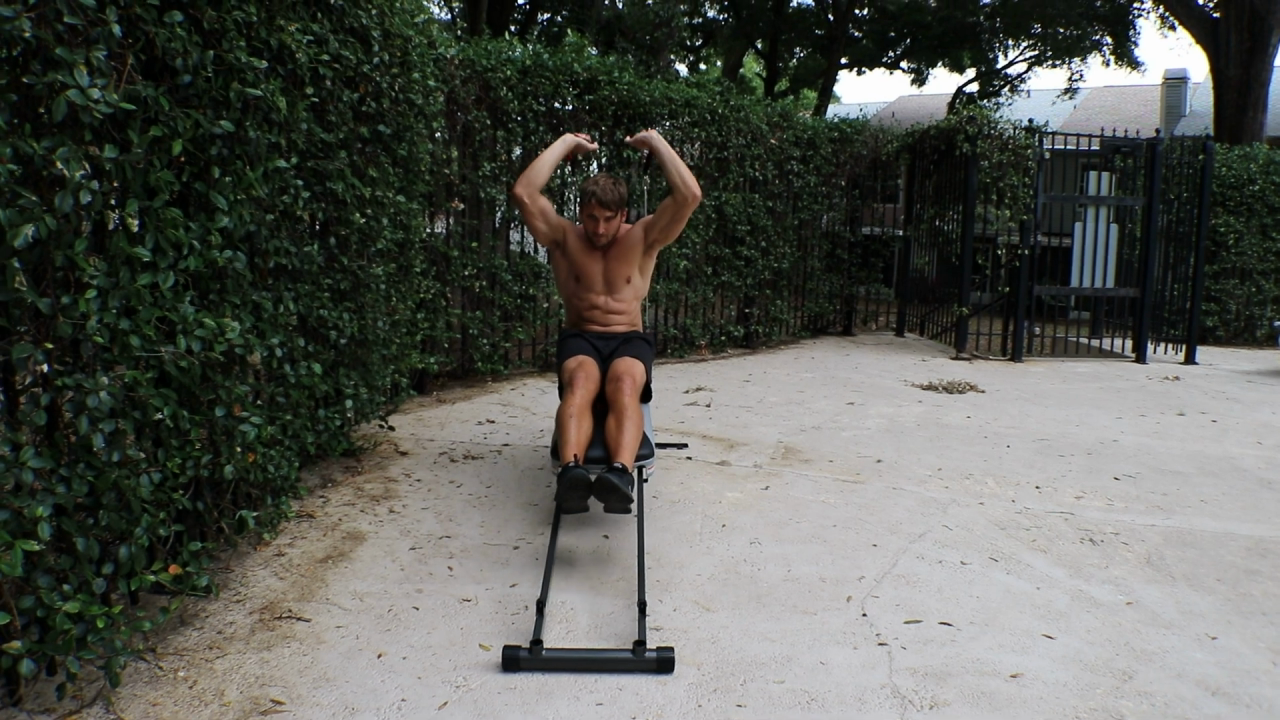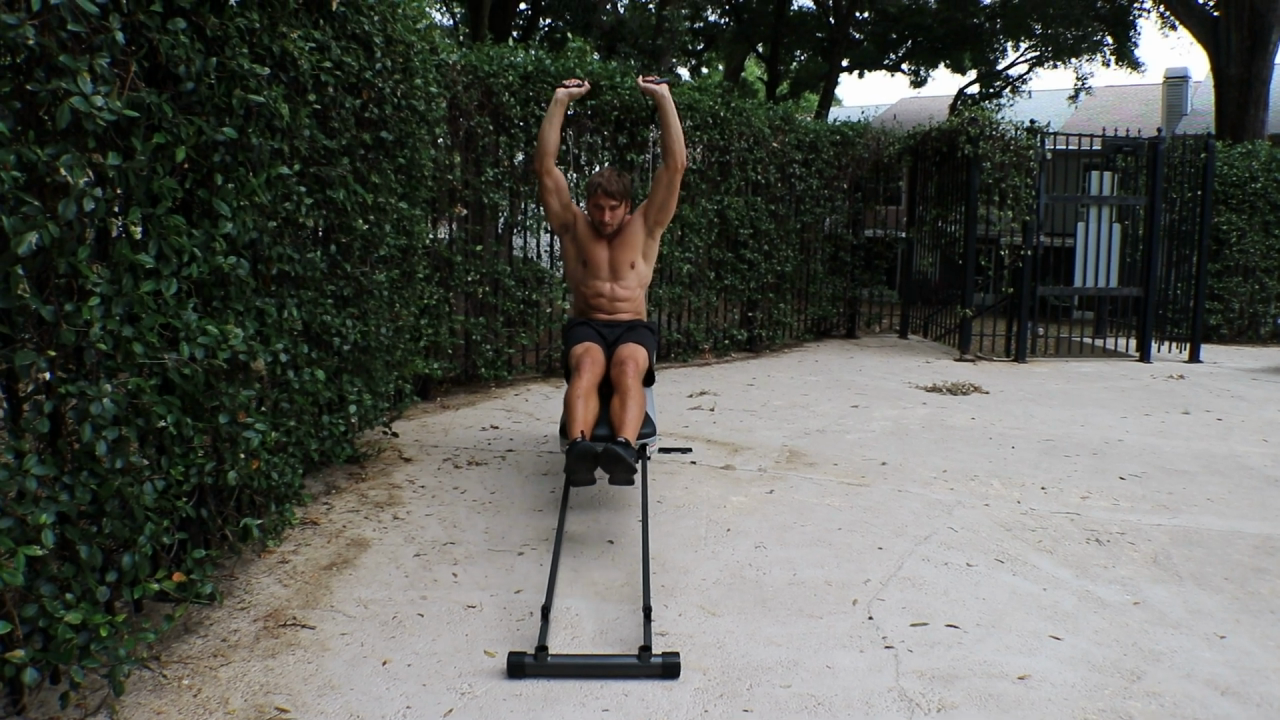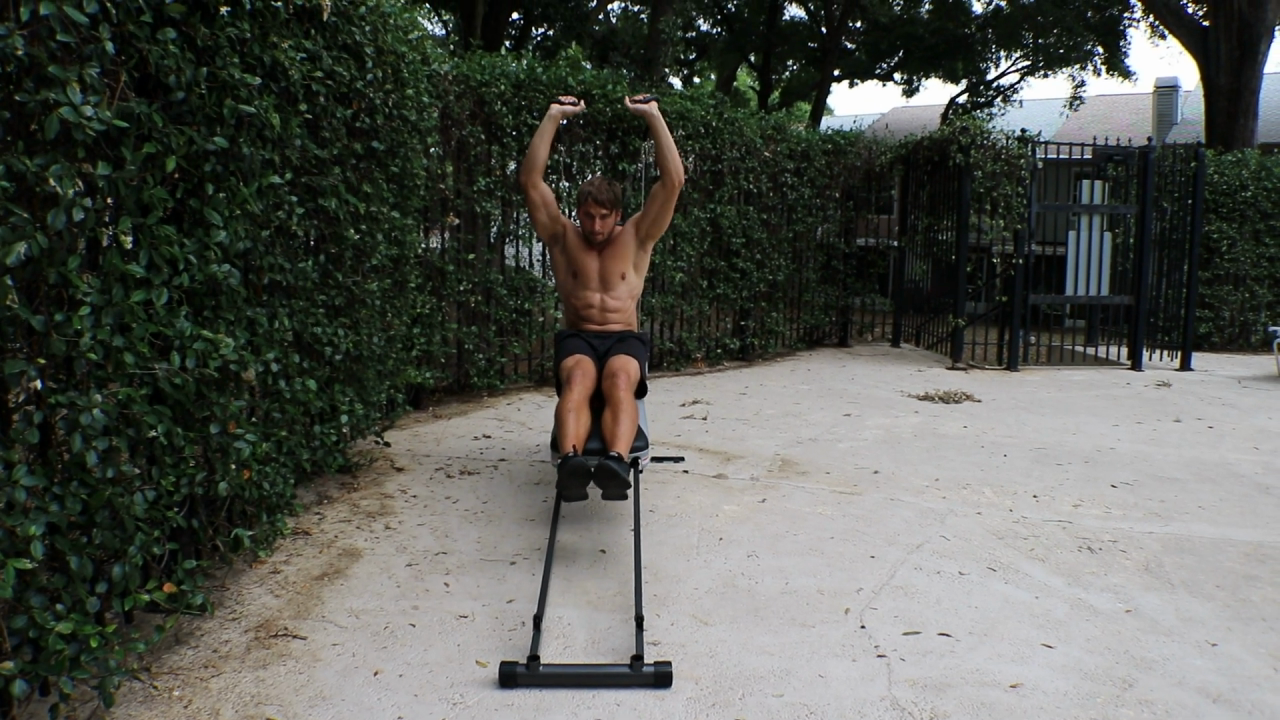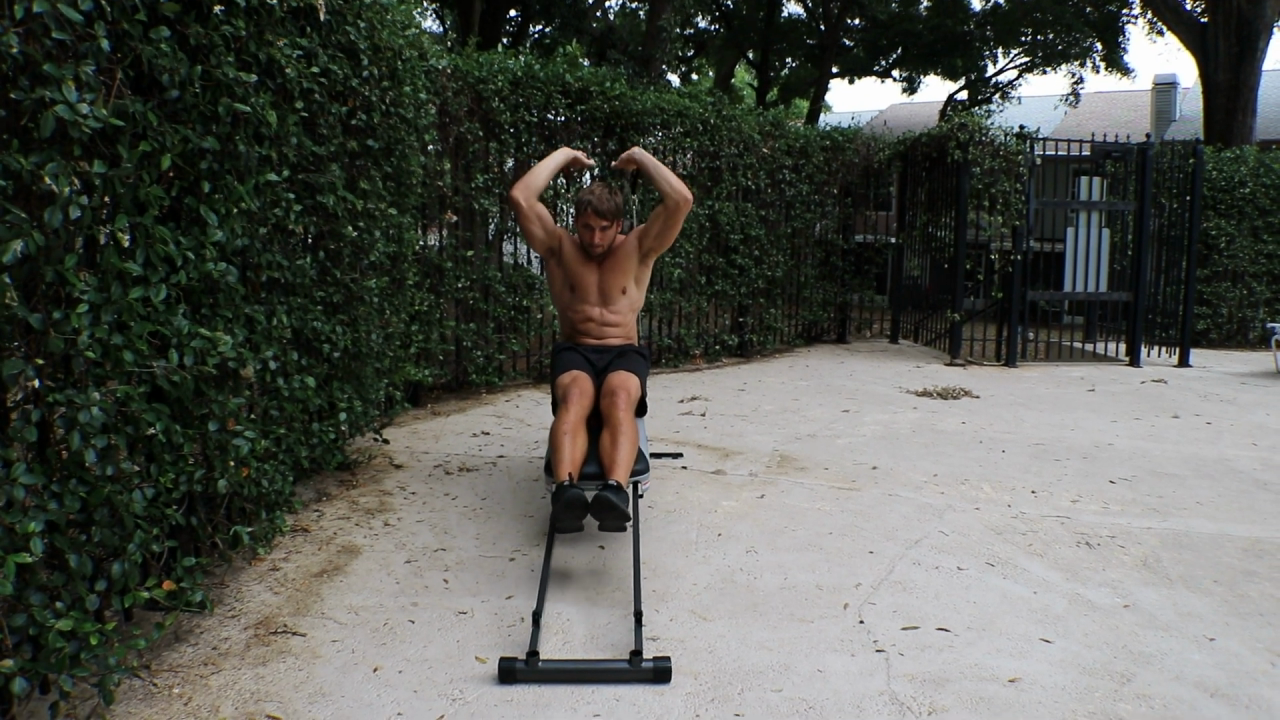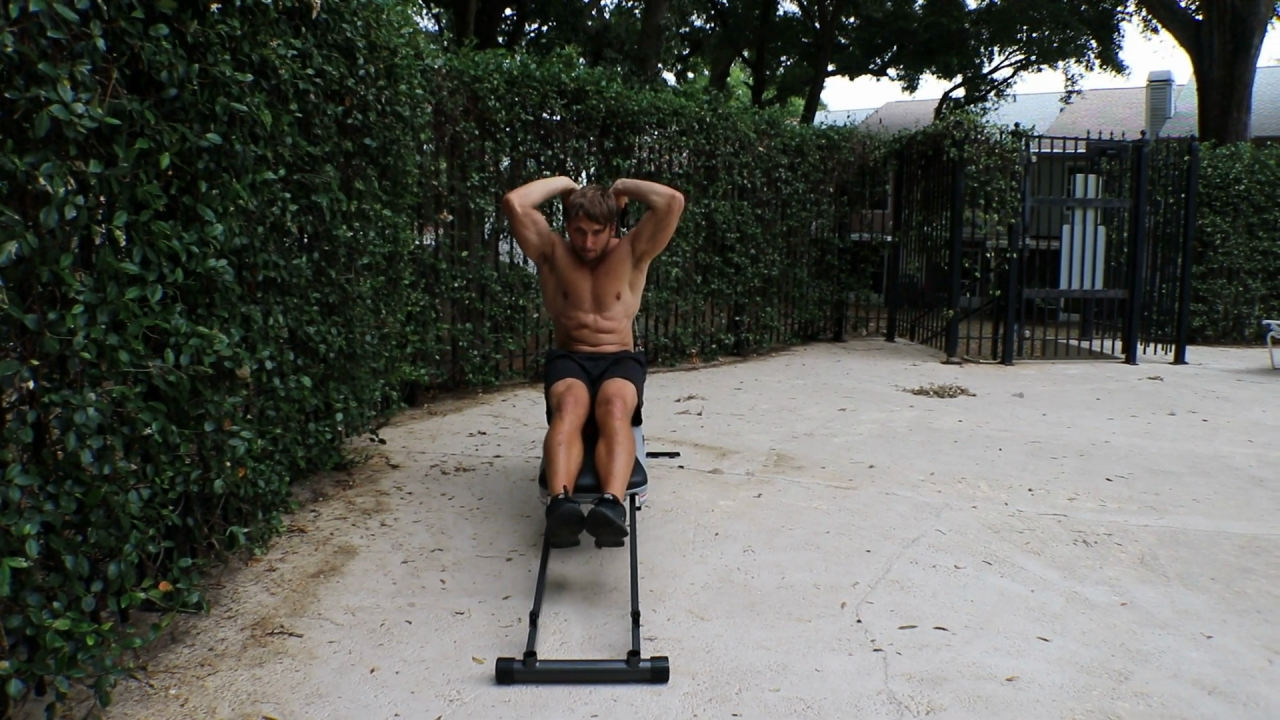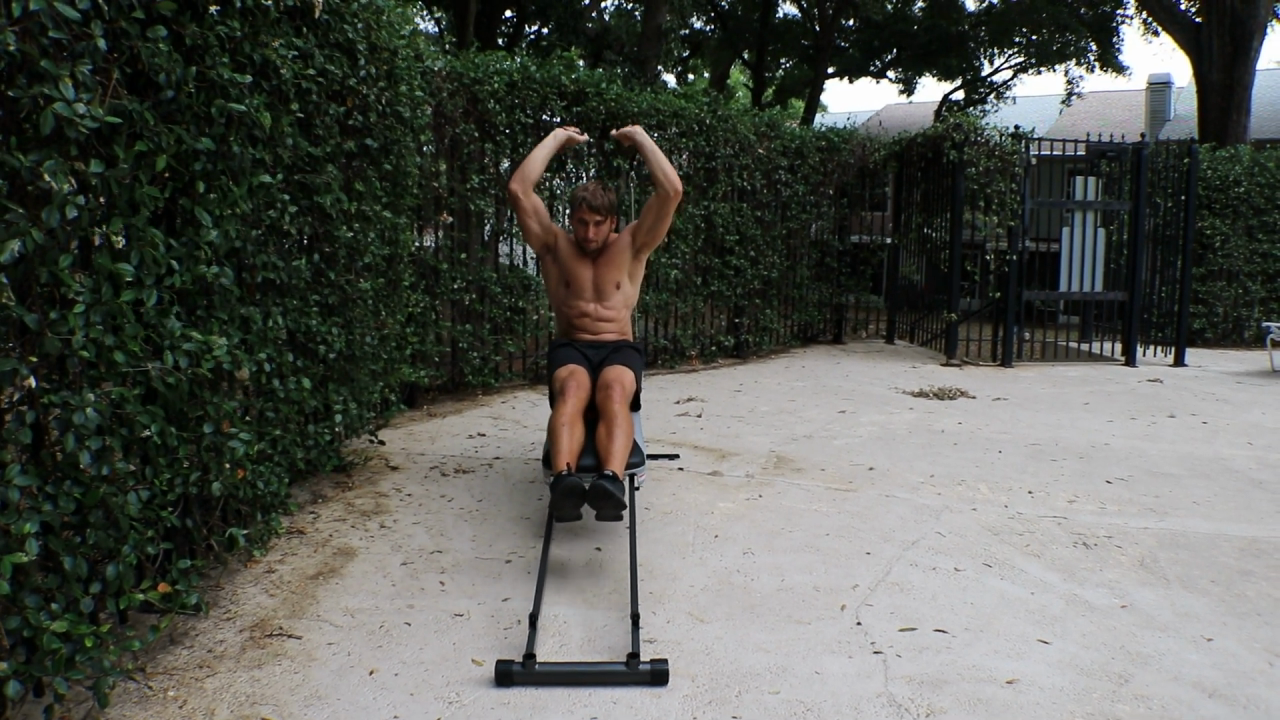
dt=0.5s
person 1, frame 1
left shoulder: (643, 237)
right shoulder: (563, 236)
left elbow: (690, 196)
right elbow: (523, 193)
left wrist: (655, 142)
right wrist: (566, 143)
left hip: (630, 339)
right hip: (580, 338)
left knee: (624, 384)
right knee: (580, 382)
left ankle: (621, 473)
right ankle: (570, 471)
person 1, frame 2
left shoulder: (646, 228)
right shoulder: (572, 227)
left elbow: (675, 165)
right elbow: (546, 168)
left wrist: (663, 98)
right wrist: (560, 100)
left hip: (635, 328)
right hip: (586, 327)
left knee: (627, 367)
right knee: (588, 365)
left ankle: (624, 449)
right ankle: (578, 449)
person 1, frame 3
left shoulder: (636, 238)
right shoulder: (562, 238)
left elbow: (672, 182)
right elbow: (531, 181)
left wrist: (653, 116)
right wrist: (553, 116)
left hip: (625, 339)
right hip: (577, 338)
left knee: (619, 378)
right knee: (578, 377)
left ankle: (616, 463)
right ankle: (570, 462)
person 1, frame 4
left shoulder: (638, 248)
right shoulder: (558, 246)
left elbow: (681, 200)
right elbow: (519, 198)
left wrist: (638, 156)
right wrist: (564, 155)
left hip: (625, 353)
right hip: (574, 352)
left knee: (618, 399)
right knee: (574, 398)
left ankle: (615, 491)
right ankle: (565, 491)
person 1, frame 5
left shoulder: (632, 253)
right shoulder: (552, 251)
left elbow: (672, 202)
right elbow: (513, 203)
left wrist: (623, 187)
right wrist: (564, 185)
left hip: (620, 359)
right hip: (568, 358)
left knee: (614, 408)
right knee: (569, 407)
left ankle: (612, 505)
right ankle: (560, 503)
person 1, frame 6
left shoulder: (631, 246)
right shoulder: (555, 245)
left elbow: (672, 192)
right elbow: (518, 191)
left wrist: (639, 139)
right wrist: (557, 138)
left hip: (620, 348)
right hip: (570, 347)
left knee: (612, 392)
right knee: (572, 390)
left ankle: (611, 482)
right ankle: (563, 481)
